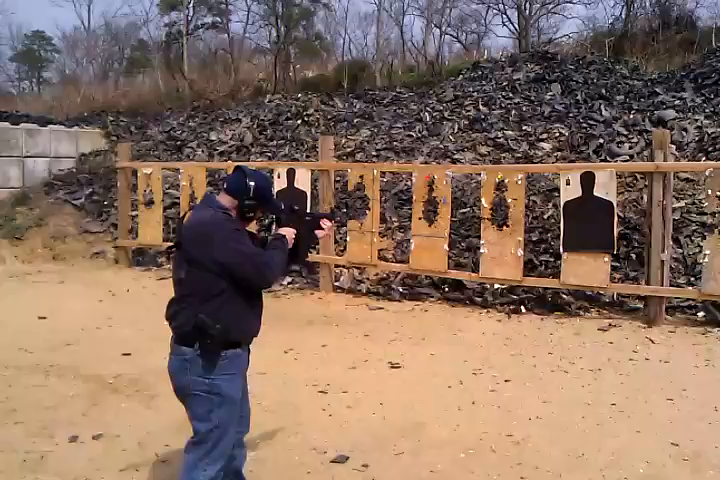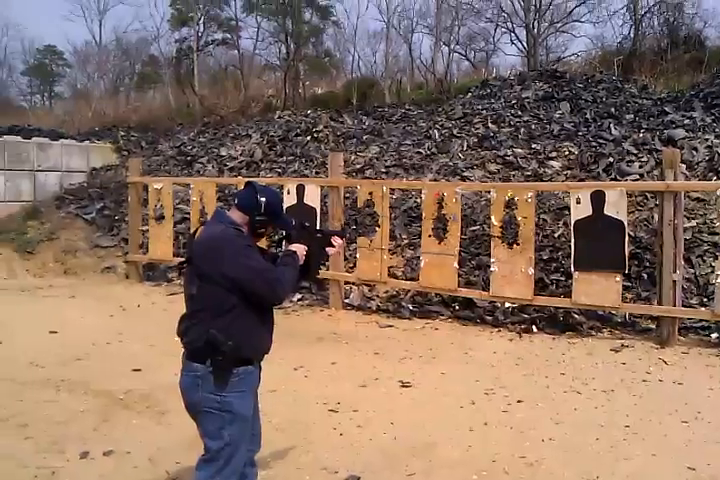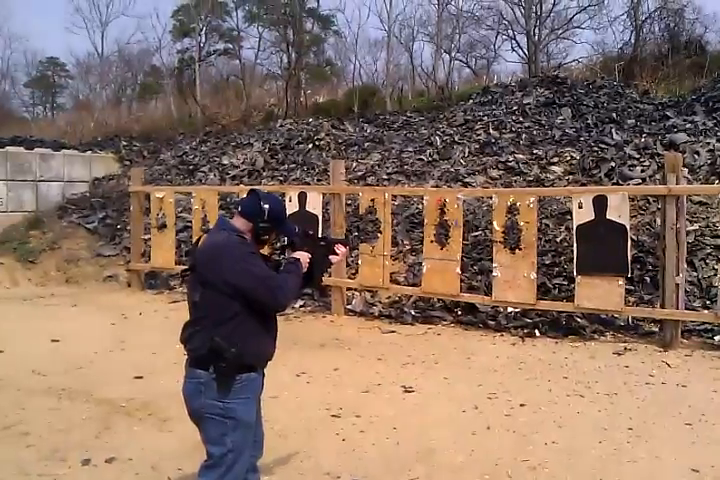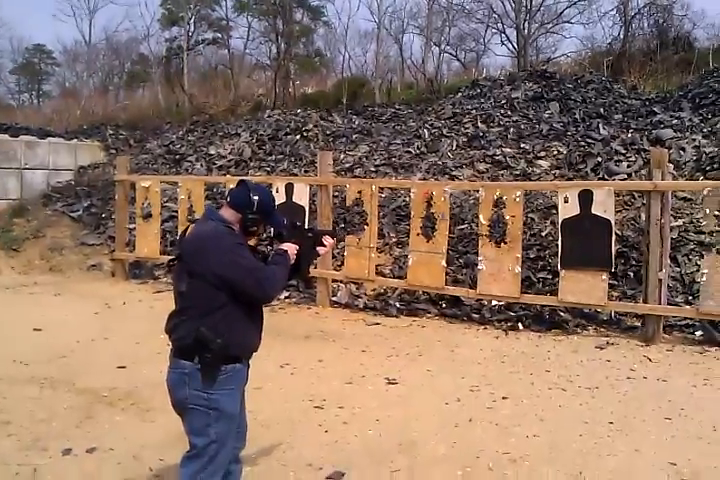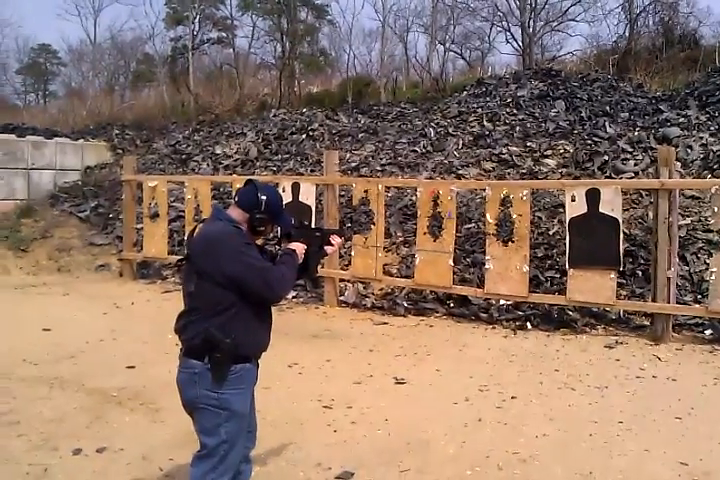
dt=0.3s
person 1, frame 1
left shoulder: (216, 222)
right shoulder: (213, 227)
left elbow: (255, 258)
right elbow: (263, 272)
right wrist: (281, 241)
left hip: (220, 354)
right hip: (208, 360)
left knee: (232, 432)
right knee: (212, 447)
person 1, frame 2
left shoulder: (227, 238)
right shoulder: (225, 243)
left elbow: (266, 273)
right elbow: (274, 288)
right wrist: (292, 257)
left hip: (231, 369)
right hip: (220, 375)
left knee: (244, 450)
person 1, frame 3
left shoulder: (229, 245)
right shoulder: (228, 251)
left elbow: (268, 282)
right elbow: (277, 295)
right wrist: (295, 265)
left hip: (233, 376)
right hip: (223, 383)
left knee: (246, 456)
person 1, frame 4
left shoulder: (218, 235)
right shoulder: (216, 241)
left elbow: (255, 273)
right elbow: (264, 286)
right wrist: (283, 257)
left hip: (219, 367)
right hip: (207, 373)
left knee: (229, 447)
person 1, frame 5
left shoulder: (226, 235)
right shoulder: (223, 241)
left elbow: (264, 271)
right elbow: (272, 286)
right wrist: (291, 256)
left hip: (228, 367)
right hip: (216, 373)
left knee: (238, 447)
